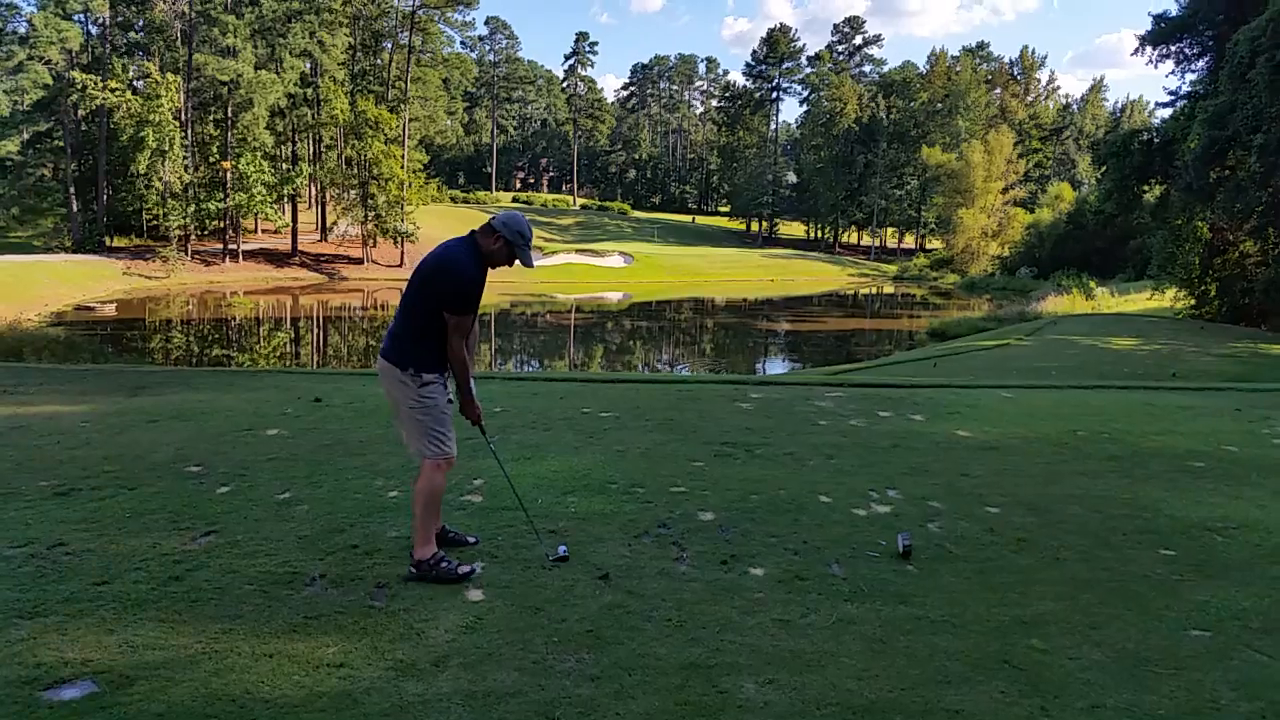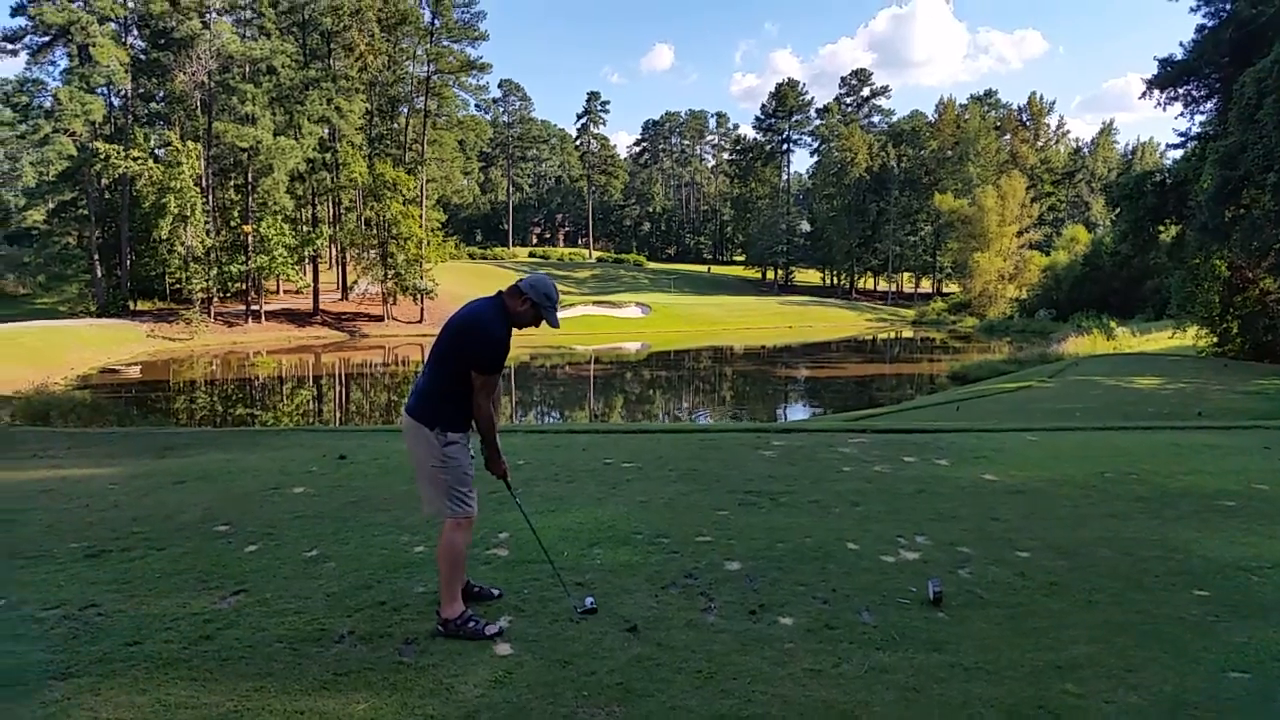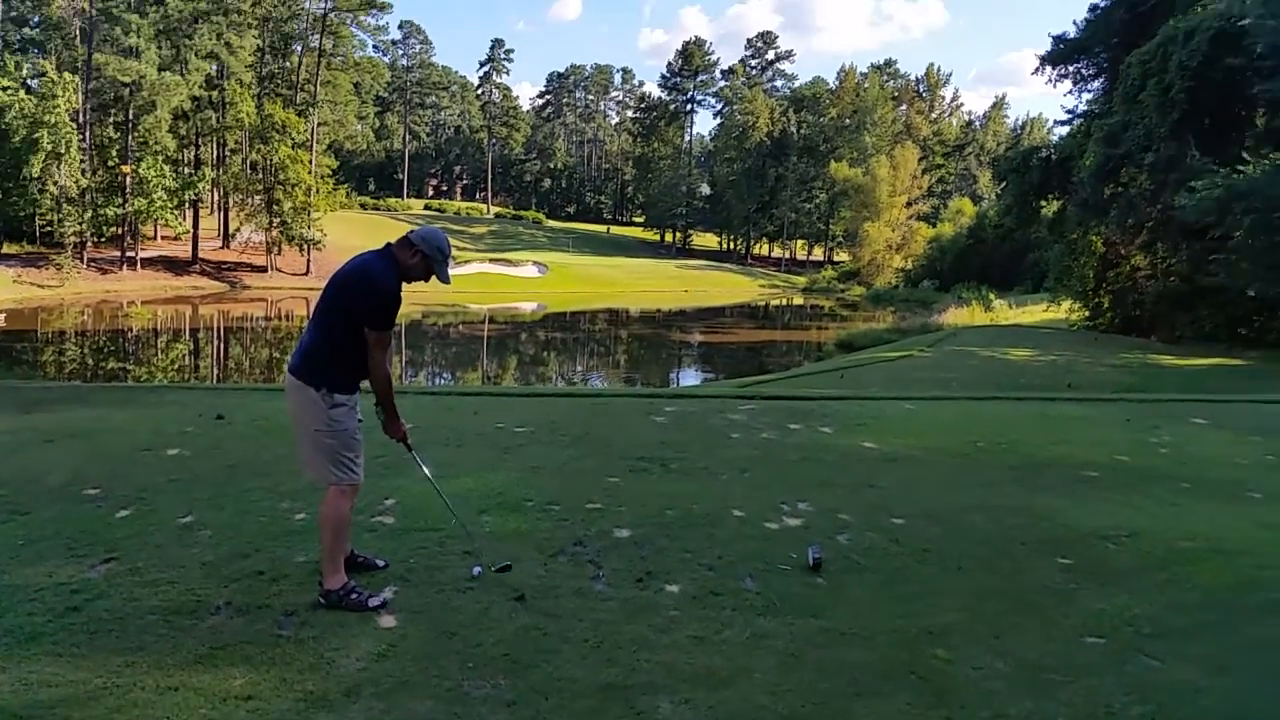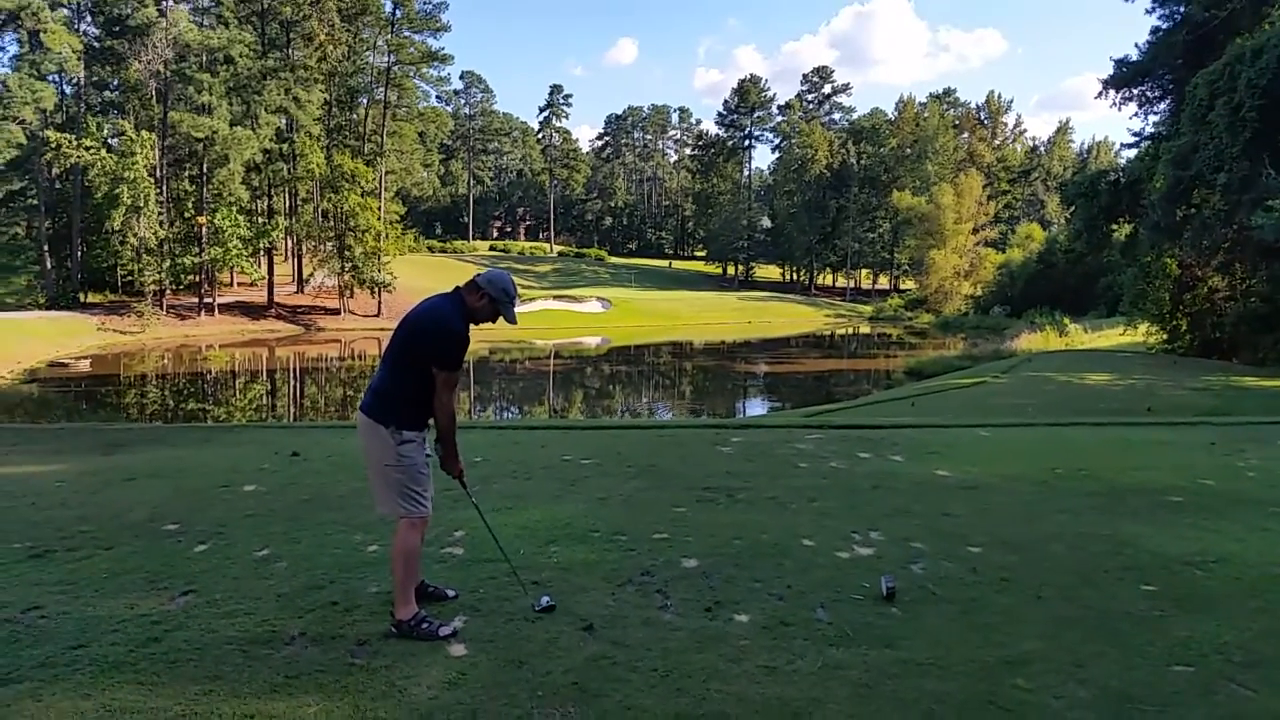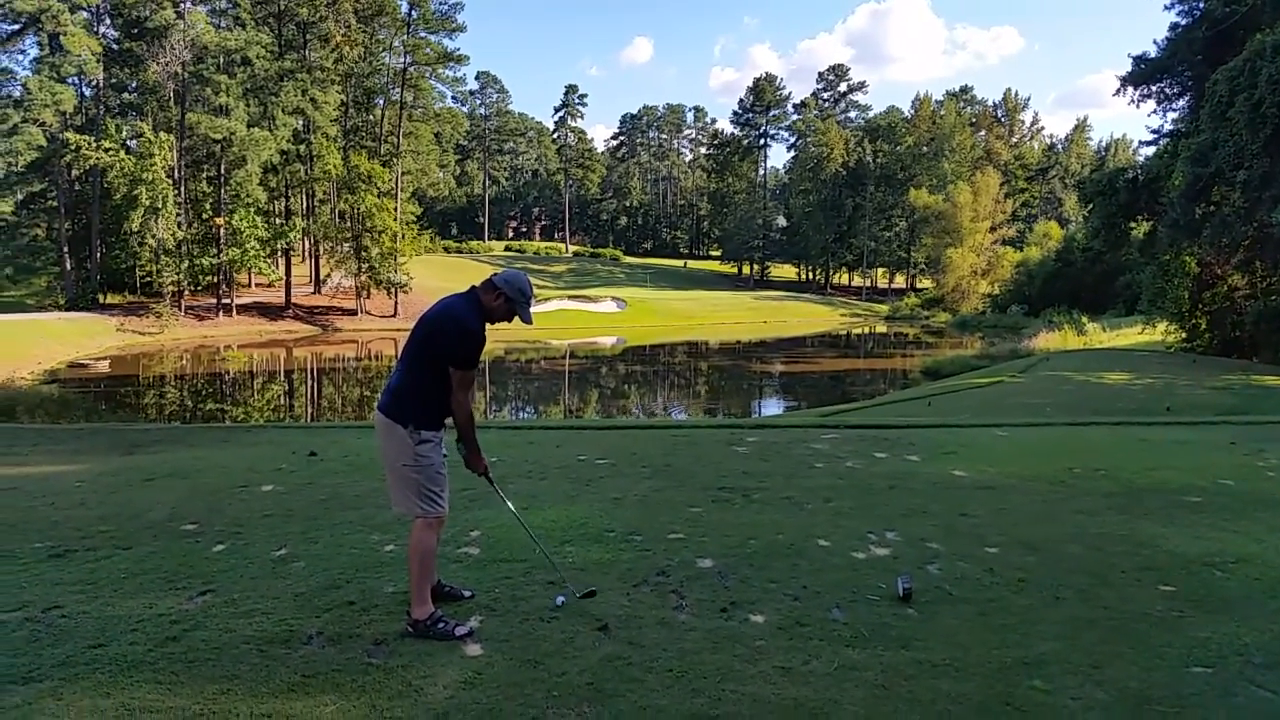
dt=0.7s
person 1, frame 1
left shoulder: (464, 255)
right shoulder: (462, 268)
left elbow: (467, 329)
right elbow: (456, 341)
left wrist: (468, 383)
right wrist: (467, 398)
left hip: (420, 363)
right hip: (412, 368)
left knee: (438, 452)
right knee: (439, 457)
left ankle: (433, 528)
right ankle: (424, 555)
person 1, frame 2
left shoulder: (487, 312)
right shoulder: (491, 329)
left elbow: (488, 389)
right elbow: (481, 399)
left wrist: (492, 441)
right wrist: (493, 454)
left hip: (438, 418)
right hip: (436, 425)
left knee: (460, 509)
right knee: (459, 516)
left ankle: (458, 583)
right ankle: (451, 612)
person 1, frame 3
left shoulder: (375, 266)
right shoulder: (382, 282)
right elbow: (377, 356)
left wrist: (383, 406)
right wrist: (391, 416)
left hip: (326, 379)
right hip: (322, 386)
left knee: (347, 476)
right knee: (343, 483)
left ankle: (342, 553)
right ankle: (334, 582)
person 1, frame 4
left shoulder: (443, 308)
right shoulder: (450, 325)
right elbow: (443, 398)
left wrist: (443, 447)
right wrist: (451, 454)
left hip: (396, 418)
right hip: (392, 424)
left knee: (417, 509)
right knee: (413, 516)
left ankle: (412, 584)
right ankle: (405, 614)
person 1, frame 5
left shoulder: (459, 307)
right shoulder: (467, 324)
right elbow: (459, 396)
left wrist: (464, 443)
right wrist: (473, 452)
left hip: (412, 417)
right hip: (410, 424)
left knee: (432, 510)
right knee: (429, 515)
left ankle: (429, 583)
right ankle: (421, 613)
